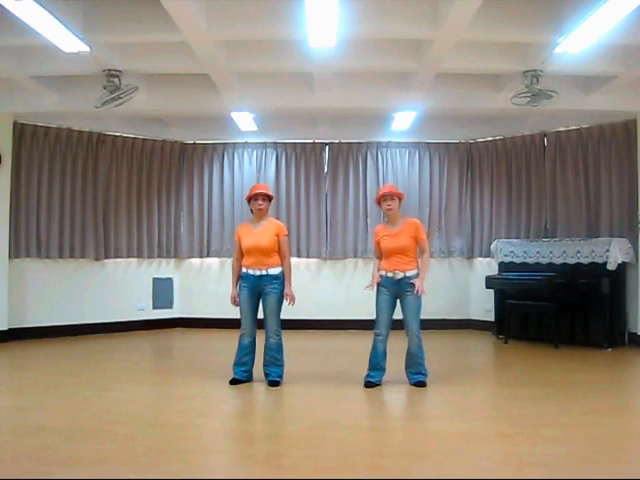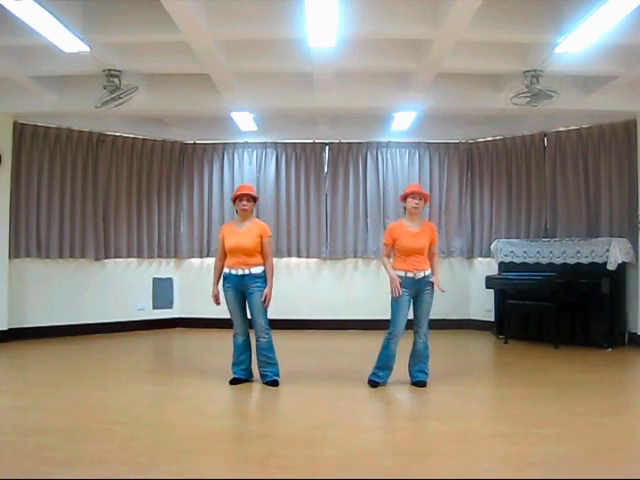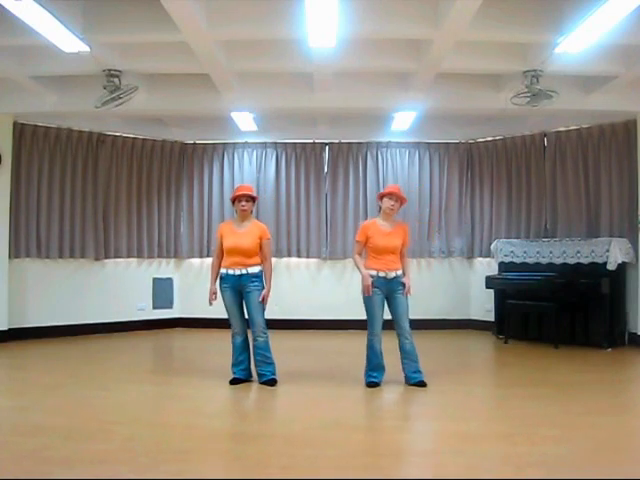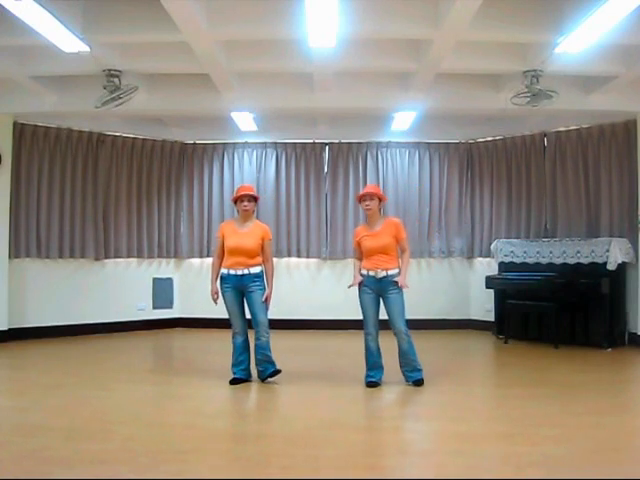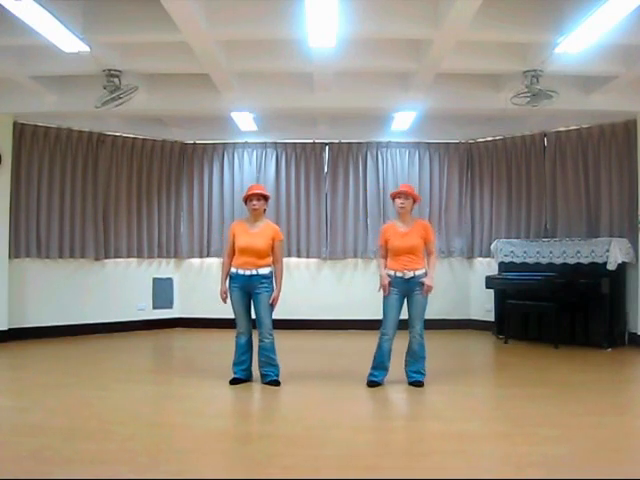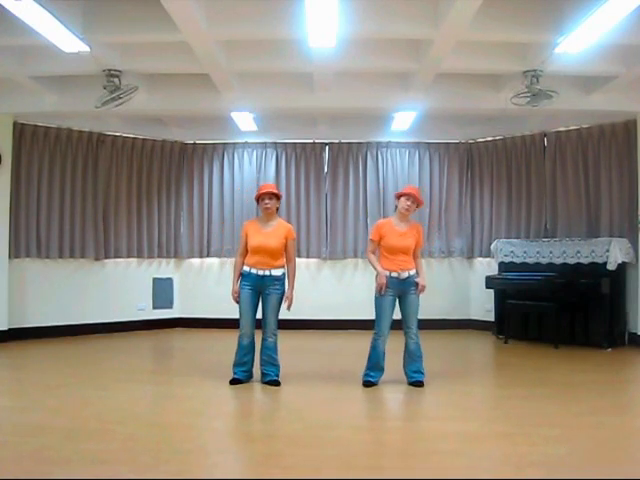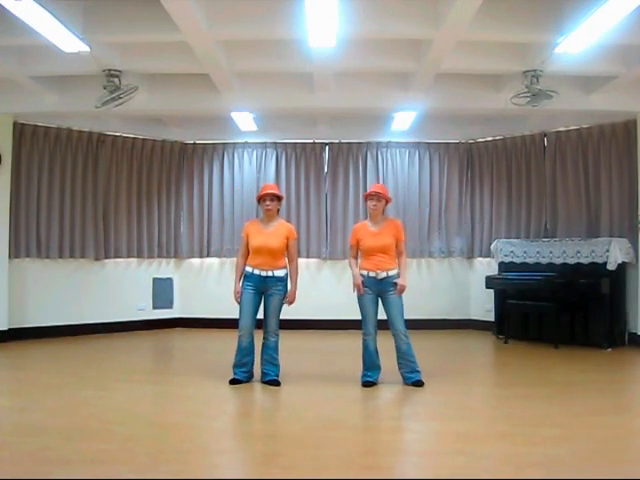
dt=0.7s
person 1, frame 1
left shoulder: (414, 225)
right shoulder: (378, 230)
left elbow: (425, 252)
left wrist: (421, 278)
right wrist: (375, 274)
left hip: (409, 281)
right hip: (386, 283)
left knee: (413, 331)
right knee: (381, 331)
left ankle: (417, 374)
right ankle: (374, 375)
person 1, frame 2
left shoulder: (430, 228)
right shoulder: (394, 228)
right elbow: (385, 256)
left wrist: (435, 276)
right wrist: (392, 275)
left hip: (424, 282)
right hip: (403, 282)
left knee: (421, 330)
right knee: (396, 330)
left ankle: (419, 374)
right ankle: (379, 374)
person 1, frame 3
left shoulder: (402, 228)
right shoulder: (367, 226)
right elbow: (357, 254)
left wrist: (407, 277)
right wrist: (364, 273)
left hip: (396, 281)
right hip: (375, 281)
left knee: (404, 329)
right knee: (374, 331)
left ankle: (413, 374)
right ankle: (374, 375)
person 1, frame 4
left shoulder: (394, 224)
right shoulder: (359, 231)
left elbow: (405, 251)
left wrist: (403, 275)
right wrist: (356, 274)
left hip: (391, 280)
right hip: (368, 282)
left knee: (400, 328)
right knee: (370, 330)
left ankle: (413, 373)
right ankle: (373, 374)
person 1, frame 5
left shoulder: (423, 226)
right shoulder: (387, 229)
left elbow: (431, 253)
right elbow: (382, 257)
left wrist: (430, 276)
right wrist: (382, 273)
left hip: (417, 280)
right hip: (394, 281)
left knee: (416, 330)
right knee: (387, 330)
left ankle: (416, 374)
right ankle: (377, 374)
person 1, frame 6
left shoulder: (416, 229)
right shoulder: (382, 225)
right elbow: (370, 253)
left wrist: (422, 276)
right wrist: (379, 271)
left hip: (409, 281)
right hip: (388, 281)
left knee: (412, 330)
right knee: (381, 331)
left ankle: (415, 374)
right ankle: (372, 374)
person 1, frame 7
left shoulder: (395, 225)
right shoulder: (358, 229)
left elbow: (402, 254)
right elbow: (352, 257)
left wrist: (402, 277)
right wrist: (355, 273)
left hip: (390, 281)
right hip: (367, 281)
left knee: (399, 330)
right knee: (369, 331)
left ankle: (411, 374)
right ankle: (370, 375)
person 2, frame 1
left shoulder: (277, 227)
right shoulder: (241, 229)
left elbow: (285, 258)
right elbow: (237, 260)
left wrist: (288, 285)
right wrist: (234, 287)
left hip: (272, 279)
right hip: (248, 280)
left knee: (272, 330)
right knee: (246, 329)
left ankle: (274, 374)
right ankle: (242, 372)
person 2, frame 2
left shoulder: (262, 228)
right shoulder: (225, 229)
left elbow: (268, 259)
right elbow: (220, 259)
left wrist: (269, 286)
right wrist: (215, 285)
left hip: (255, 279)
right hip: (231, 280)
left knee: (261, 328)
right knee: (239, 329)
left ankle: (269, 373)
right ankle: (241, 372)
person 2, frame 3
left shoulder: (261, 228)
right shoulder: (224, 228)
left elbow: (267, 260)
right elbow: (217, 258)
left wrist: (267, 286)
right wrist: (212, 284)
left hip: (252, 279)
right hip: (229, 280)
left knee: (259, 327)
right knee: (237, 329)
left ankle: (266, 373)
right ankle: (241, 372)
person 2, frame 4
left shoulder: (263, 229)
right shoulder: (224, 227)
left elbow: (268, 261)
right elbow: (217, 257)
left wrist: (269, 287)
right wrist: (213, 283)
left hip: (254, 279)
right hip: (229, 280)
left knee: (261, 325)
right knee: (238, 329)
left ankle: (266, 368)
right ankle: (241, 372)
person 2, frame 5
left shoulder: (273, 230)
right shoulder: (236, 227)
left elbow: (278, 262)
right elbow: (228, 257)
left wrist: (278, 288)
right wrist: (223, 283)
left hip: (262, 280)
right hip: (238, 279)
left knee: (266, 329)
right knee: (242, 329)
left ankle: (270, 374)
right ankle: (241, 372)
person 2, frame 6
left shoulder: (287, 229)
right shoulder: (248, 226)
left elbow: (290, 261)
right elbow: (240, 256)
left wrist: (291, 288)
right wrist: (235, 283)
left hip: (274, 280)
right hip: (249, 278)
left knee: (270, 330)
right knee: (246, 329)
left ankle: (270, 374)
right ankle: (242, 373)
person 2, frame 7
left shoulder: (288, 229)
right shoulder: (249, 227)
left elbow: (293, 260)
right elbow: (242, 257)
left wrist: (293, 288)
right wrist: (237, 283)
left hip: (277, 281)
right hip: (252, 279)
left knee: (271, 330)
right knee: (245, 329)
left ankle: (270, 374)
right ankle: (242, 372)
